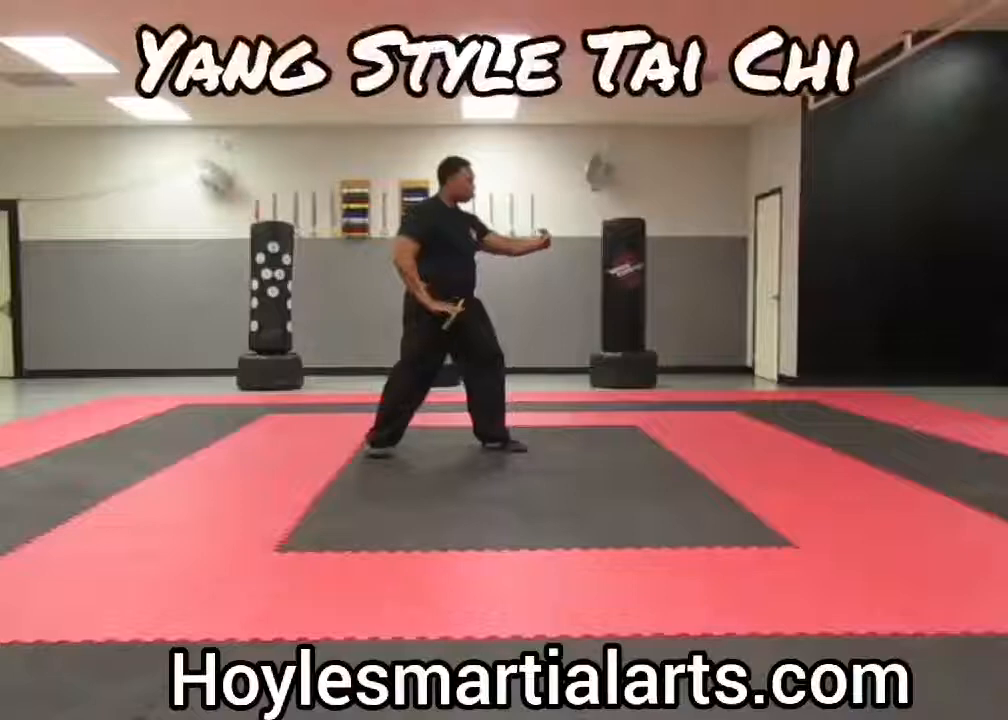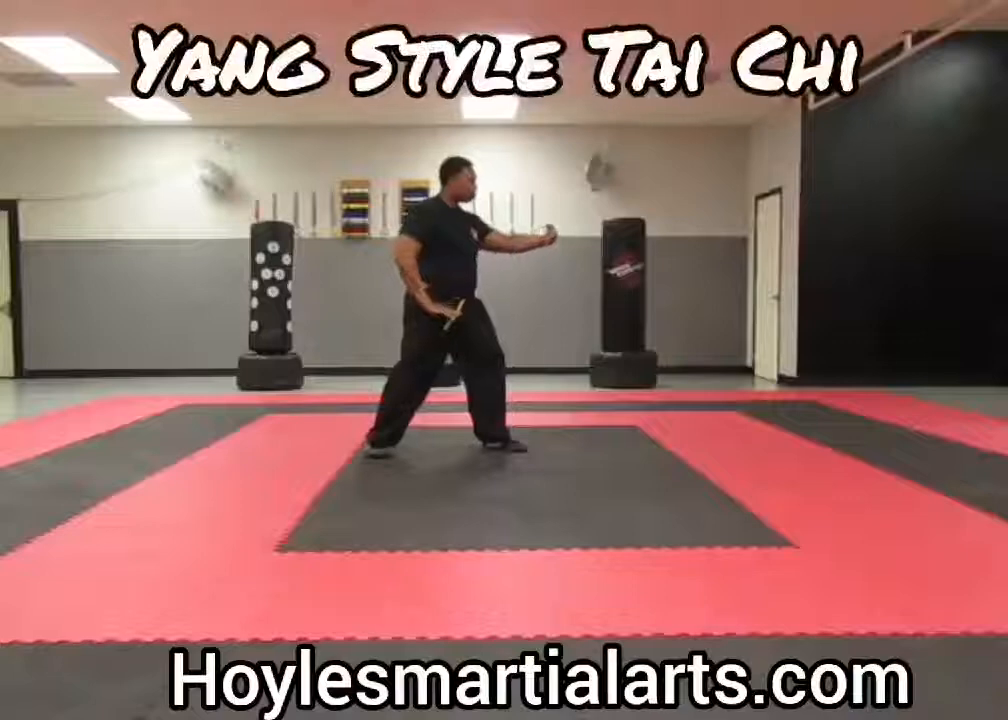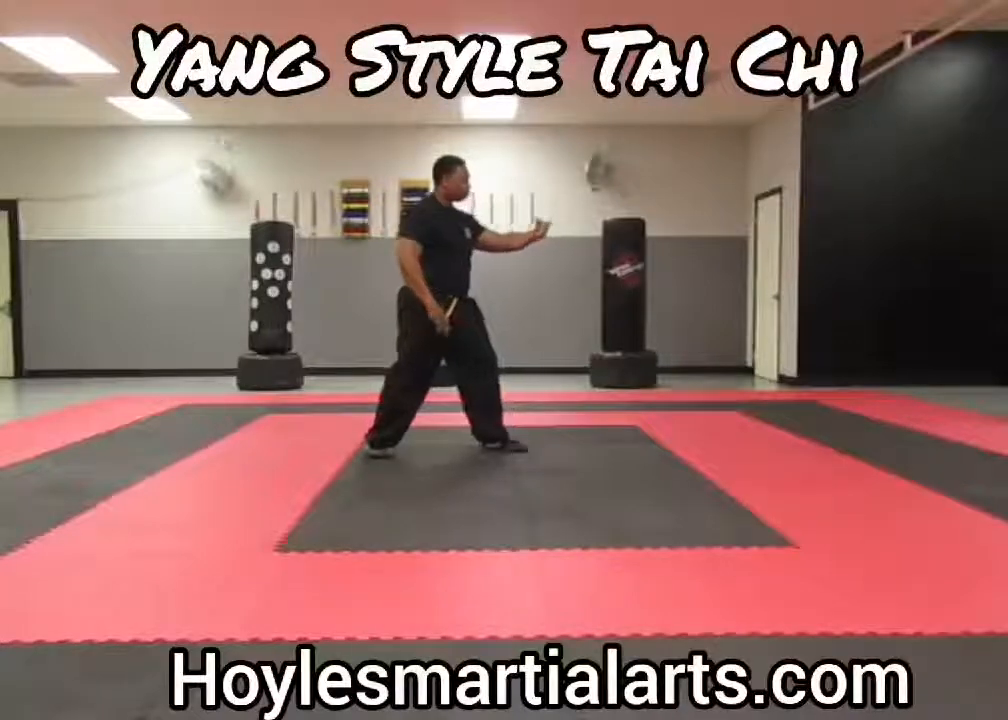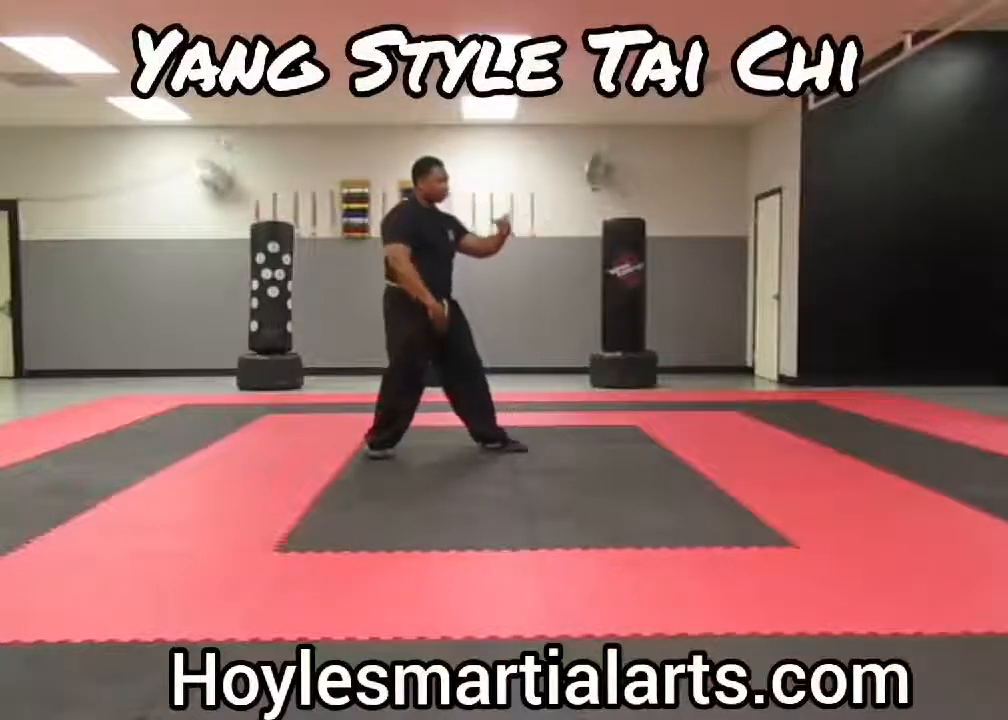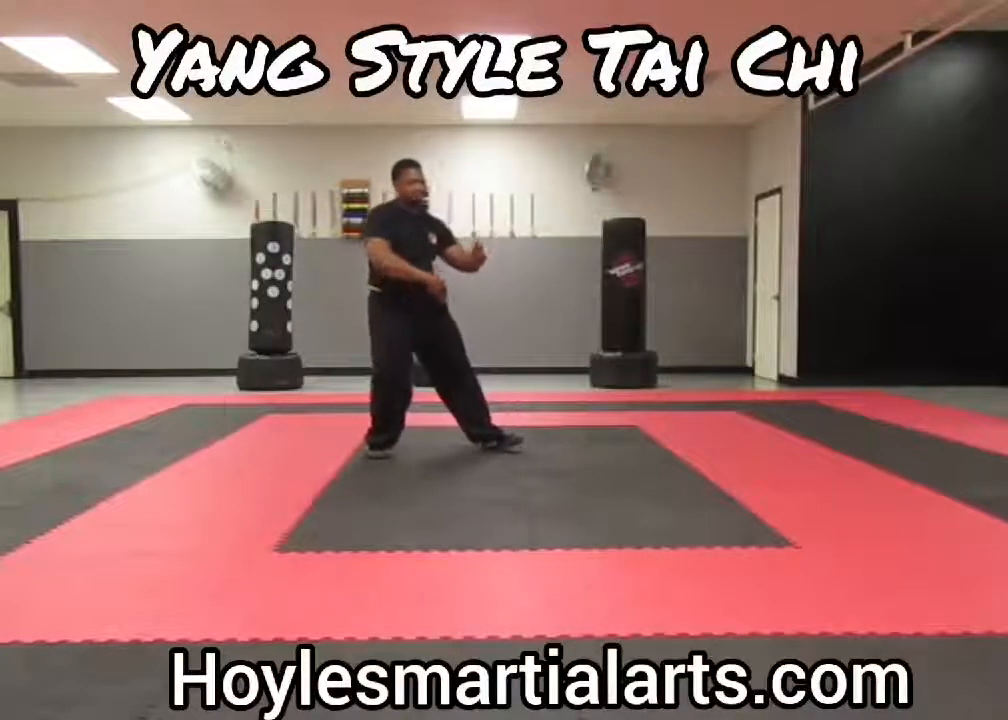
dt=0.7s
person 1, frame 1
left shoulder: (467, 221)
right shoulder: (424, 214)
left elbow: (502, 245)
right elbow: (402, 258)
left wrist: (537, 244)
right wrist: (427, 300)
left hip: (465, 307)
right hip: (430, 311)
left knee: (488, 365)
right knee: (413, 373)
left ankle: (494, 435)
right ankle: (380, 439)
person 1, frame 2
left shoulder: (468, 221)
right shoulder: (425, 214)
left elbow: (506, 243)
right elbow: (403, 256)
left wrist: (541, 240)
right wrist: (425, 300)
left hip: (465, 307)
right hip: (431, 310)
left knee: (489, 365)
right knee: (412, 374)
left ankle: (494, 435)
right ankle: (380, 439)
person 1, frame 3
left shoulder: (462, 220)
right shoulder: (421, 215)
left elbow: (499, 242)
right elbow: (406, 259)
left wrist: (533, 236)
right wrist: (430, 304)
left hip: (458, 306)
right hip: (424, 308)
left knee: (481, 366)
right knee: (411, 374)
left ankle: (493, 436)
right ankle: (380, 439)
person 1, frame 4
left shoulder: (446, 221)
right shoulder: (402, 217)
left elbow: (480, 248)
right elbow: (399, 264)
left wrist: (501, 236)
right wrist: (429, 303)
left hip: (443, 305)
right hip: (407, 307)
left knee: (467, 369)
right knee: (406, 374)
left ankle: (490, 436)
right ankle: (380, 440)
person 1, frame 5
left shoulder: (432, 224)
right shoulder: (382, 217)
left elbow: (459, 259)
right elbow: (380, 258)
left wrist: (474, 259)
right wrist: (424, 277)
left hip: (427, 306)
right hip: (390, 308)
left knee: (456, 369)
right knee: (391, 375)
left ankle: (486, 434)
right ankle: (380, 439)
